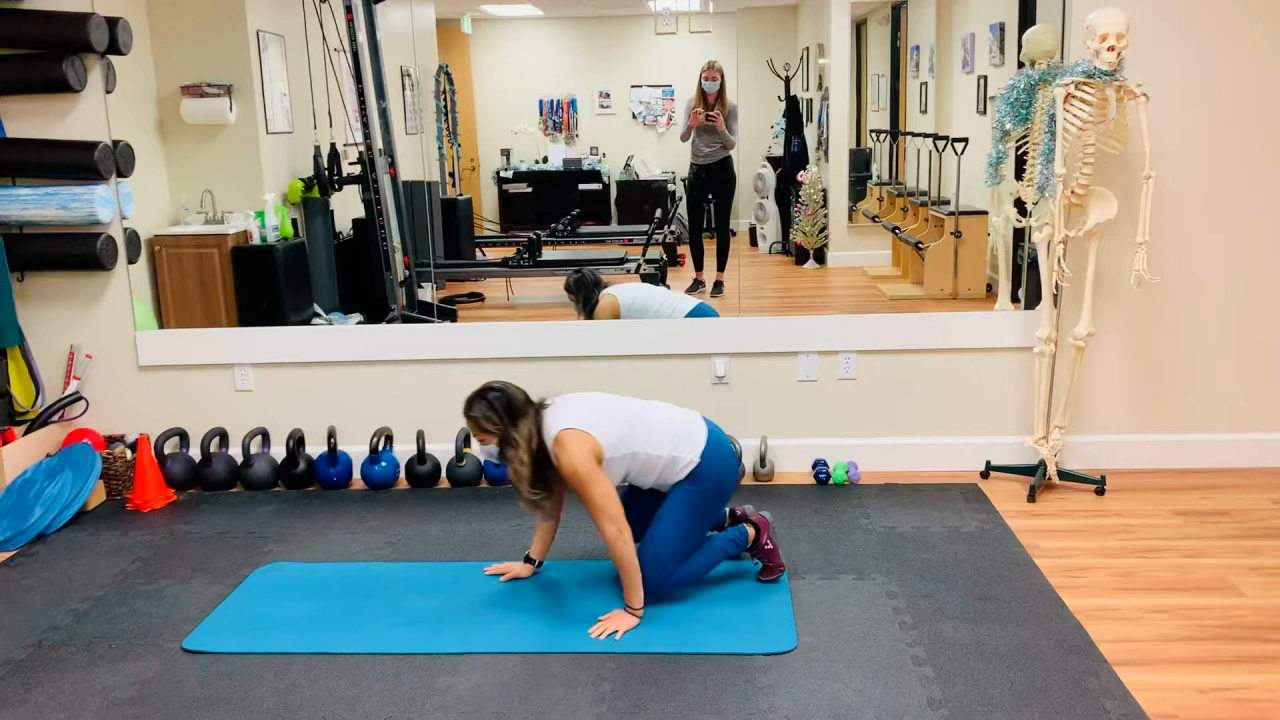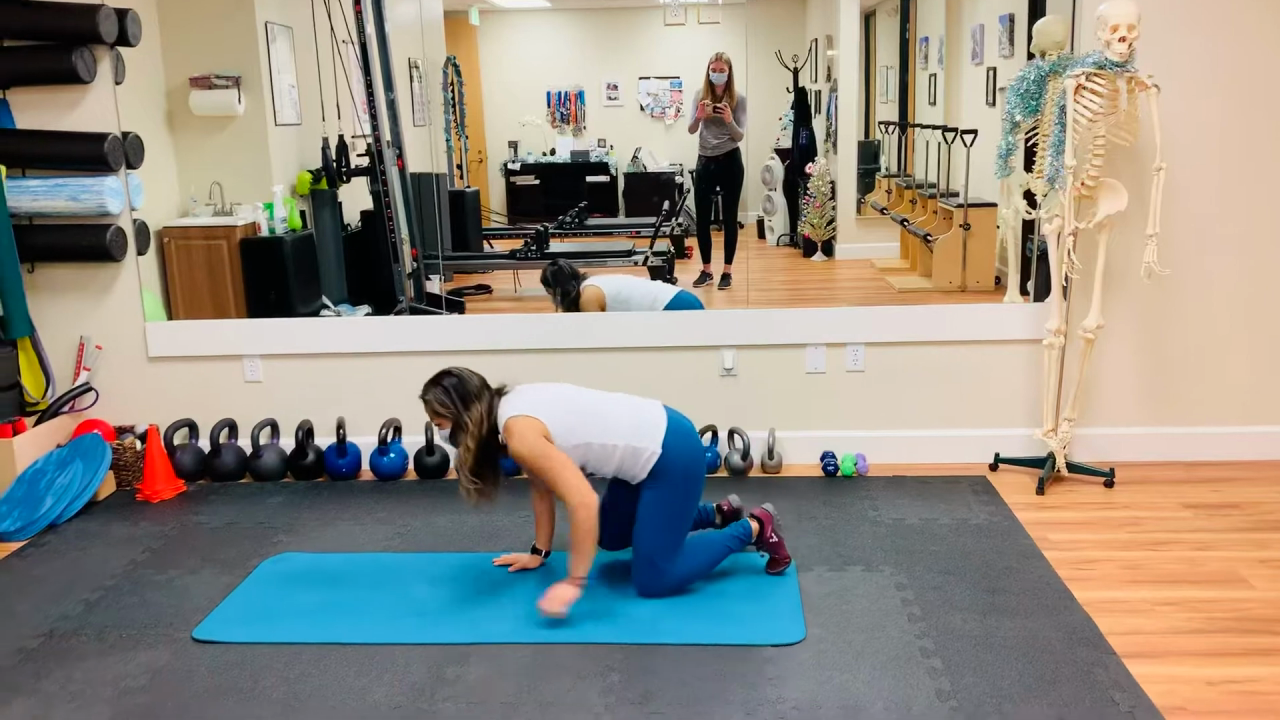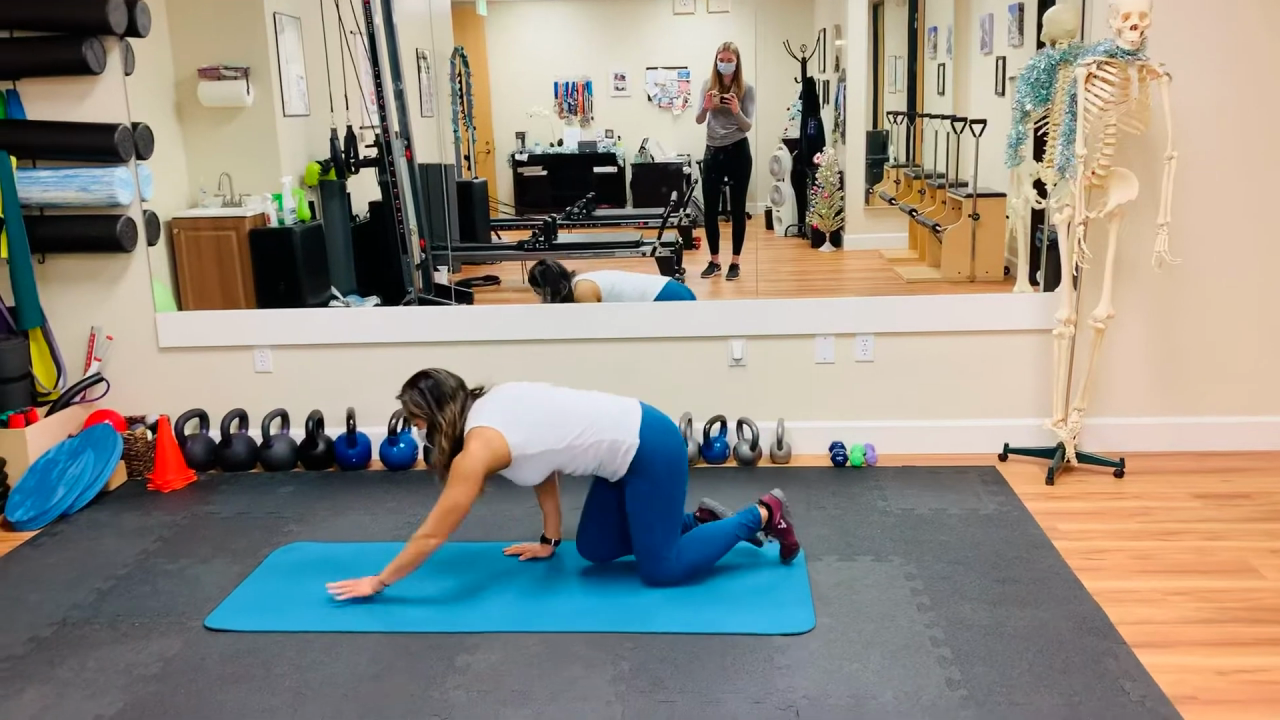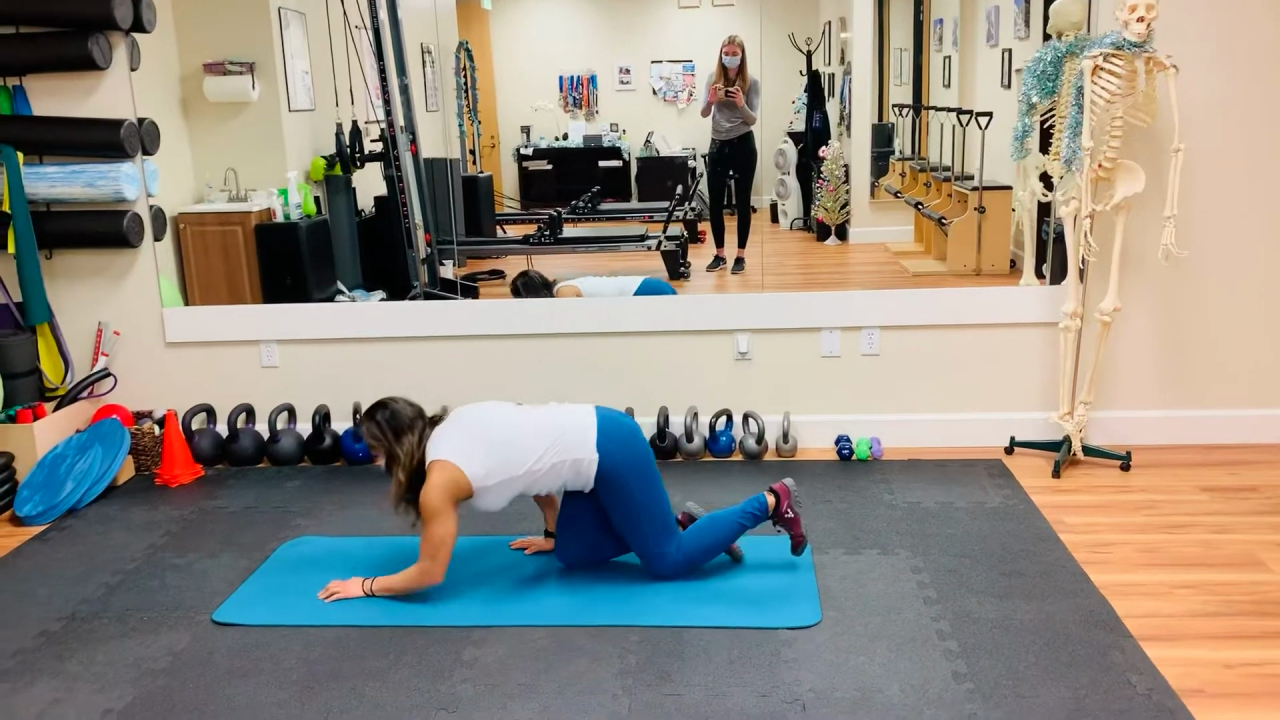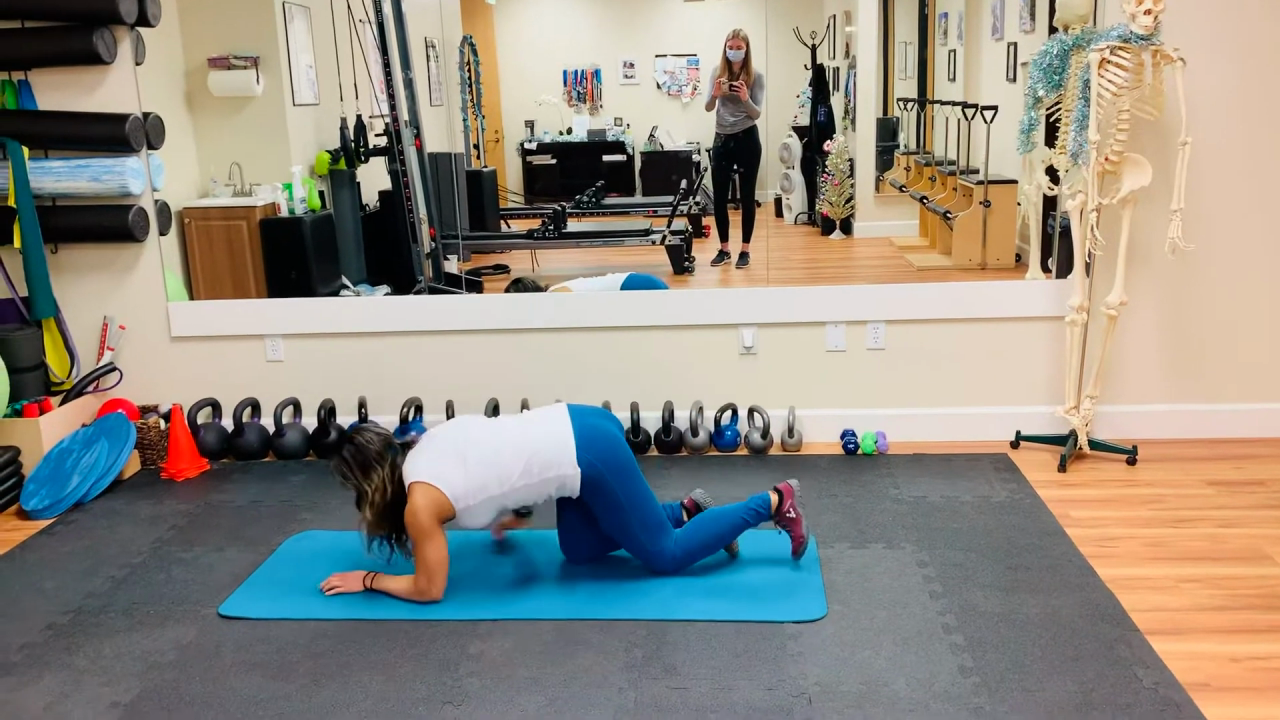
dt=0.3s
person 1, frame 1
left shoulder: (569, 447)
right shoulder: (546, 420)
left elbow: (615, 529)
right elbow: (553, 498)
left wrist: (632, 609)
right wrist: (531, 561)
left hip: (707, 463)
right hip: (683, 448)
left knee: (655, 577)
right knee: (635, 534)
left ankle: (749, 534)
right ankle: (728, 518)
person 1, frame 2
left shoulder: (518, 433)
right shoulder: (512, 405)
left elbow: (583, 502)
right elbow: (543, 486)
left wrist: (574, 582)
right wrist: (539, 552)
left hip: (673, 454)
right hip: (655, 438)
left knee: (653, 580)
right knee: (610, 537)
left ankle: (753, 528)
right ankle: (719, 514)
person 1, frame 3
left shoulder: (479, 446)
right shoulder: (492, 403)
left elbow: (432, 535)
left wrist: (377, 582)
right wrist: (549, 541)
left hip: (651, 448)
right hip: (633, 431)
left knee: (661, 569)
right knee: (594, 548)
left ankle: (762, 514)
right ankle: (697, 519)
person 1, frame 4
left shoulder: (439, 480)
right shoulder: (457, 423)
left elbow: (430, 573)
left wrist: (365, 586)
right wrist: (551, 533)
left hip: (613, 455)
right hip: (601, 429)
left knee: (666, 561)
right knee: (574, 555)
left ankle: (770, 502)
right ankle: (681, 521)
person 1, frame 5
left shoulder: (421, 501)
right shoulder: (430, 439)
left elbow: (430, 589)
left wrist: (367, 579)
right wrist: (519, 508)
left hip: (590, 453)
right hip: (578, 423)
left knee: (663, 554)
right knee: (580, 551)
left ankle: (775, 501)
right ankle: (687, 509)
person 2, frame 1
left shoulder: (730, 107)
right shoulder: (693, 104)
left elbow: (732, 145)
right elbow: (683, 138)
left wrist: (722, 129)
right wrist: (691, 125)
left hip: (722, 170)
right hip: (697, 170)
left knee: (721, 226)
right knee: (694, 226)
left ankle: (719, 279)
right ankle: (699, 278)
person 2, frame 2
left shoulder: (738, 98)
right shoulder: (700, 95)
left elbow: (740, 136)
right elbow: (691, 130)
left wrist: (729, 120)
right wrist: (699, 117)
left hip: (730, 161)
right hip: (705, 161)
left knee: (729, 218)
right knee: (702, 219)
left ankle: (727, 272)
right ankle: (706, 270)
person 2, frame 3
left shoulder: (746, 89)
right shoulder: (708, 85)
left elbow: (748, 126)
right elbow: (699, 120)
left wrist: (736, 111)
right wrist: (706, 107)
left hip: (738, 152)
right hip: (713, 152)
left knee: (737, 208)
right knee: (710, 209)
left ankle: (735, 262)
right ankle: (714, 261)
person 2, frame 4
left shoulder: (751, 82)
right shoulder: (713, 78)
left elbow: (753, 120)
right elbow: (704, 114)
left wrist: (741, 104)
right wrist: (710, 100)
left hip: (743, 145)
right hip: (718, 145)
left knee: (742, 202)
right knee: (715, 203)
left ankle: (740, 256)
right ankle: (720, 255)
person 2, frame 5
left shoulder: (756, 76)
right shoulder: (717, 72)
left elbow: (757, 114)
right elbow: (708, 108)
left wrist: (745, 98)
right wrist: (715, 94)
left hip: (747, 139)
right hip: (722, 139)
left knee: (747, 197)
right knee: (719, 197)
left ankle: (745, 250)
right ankle: (724, 249)
